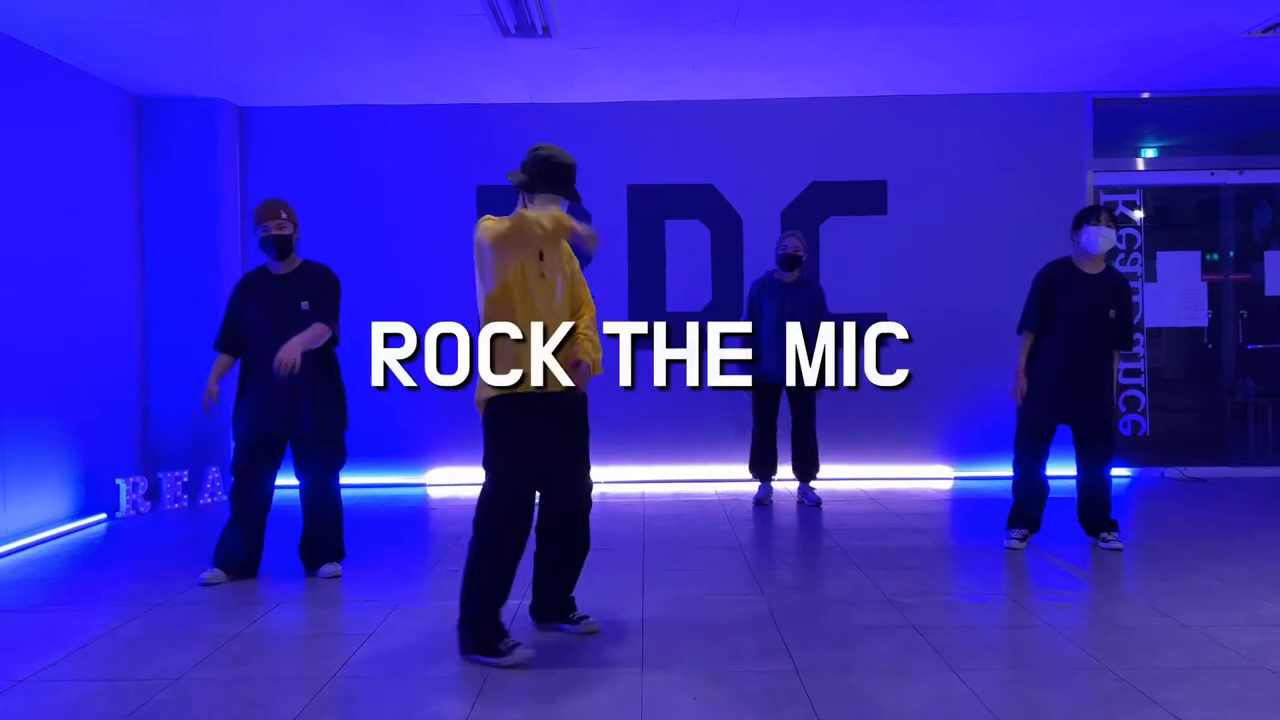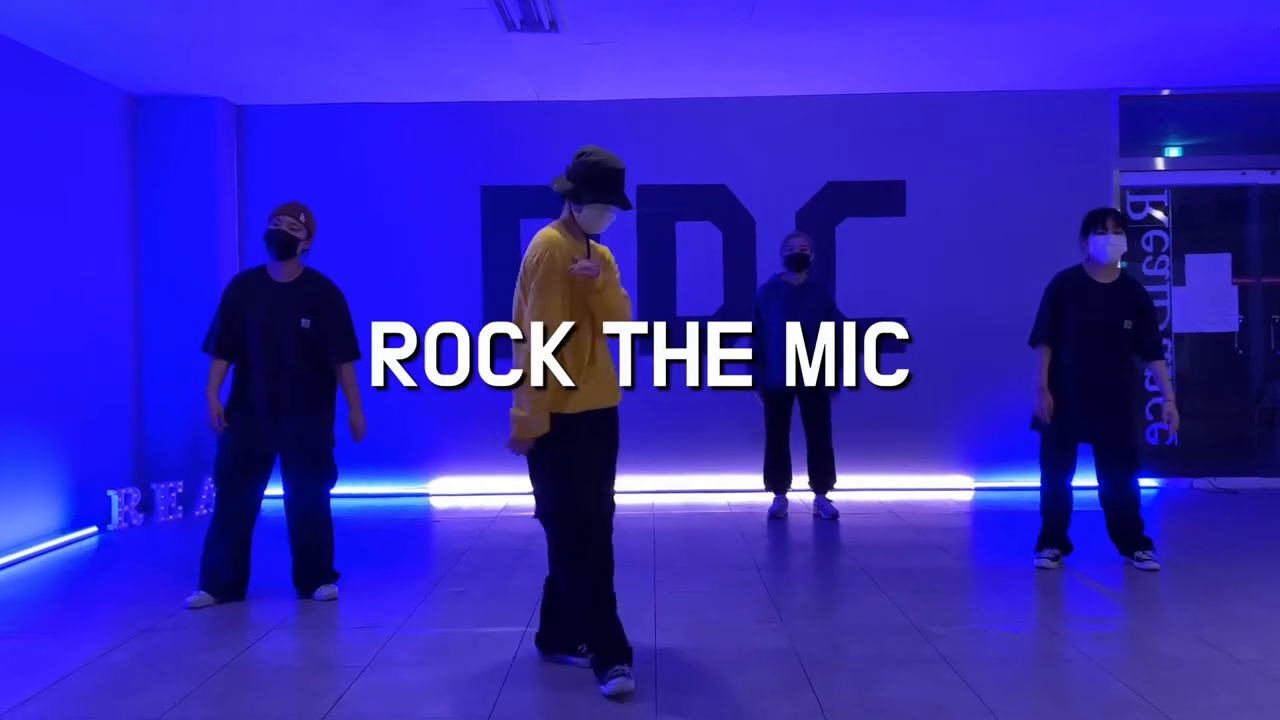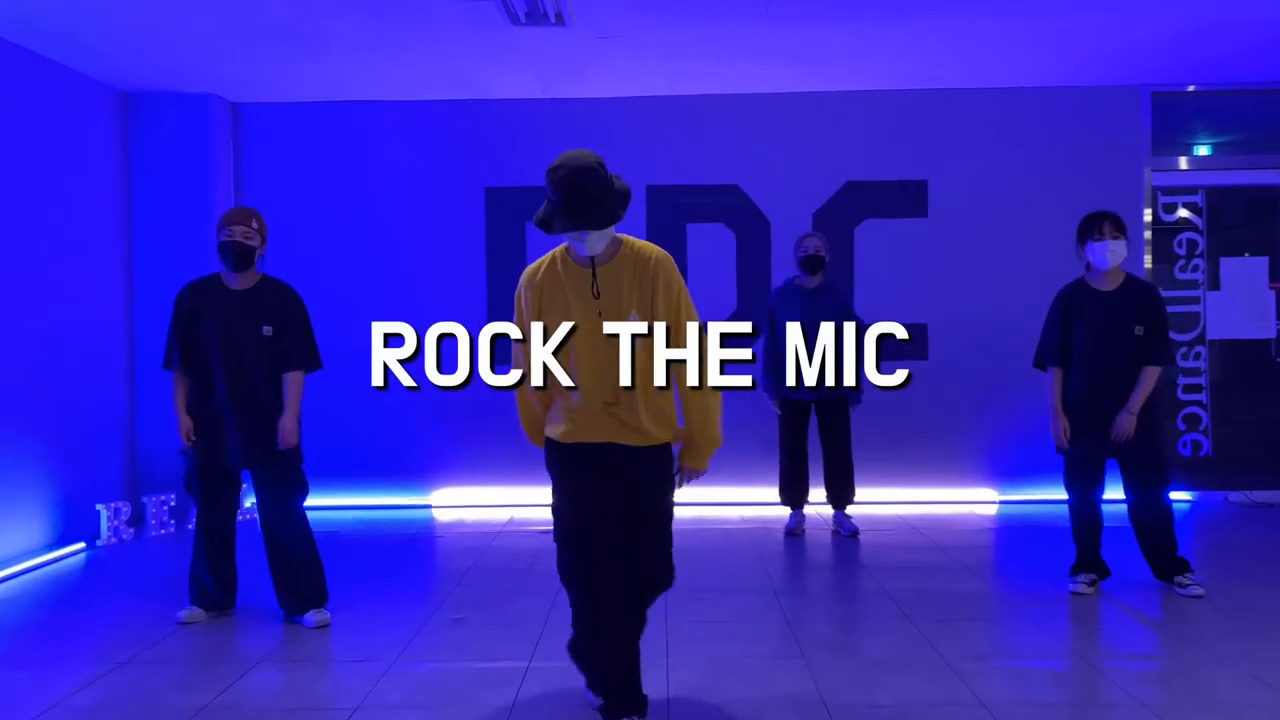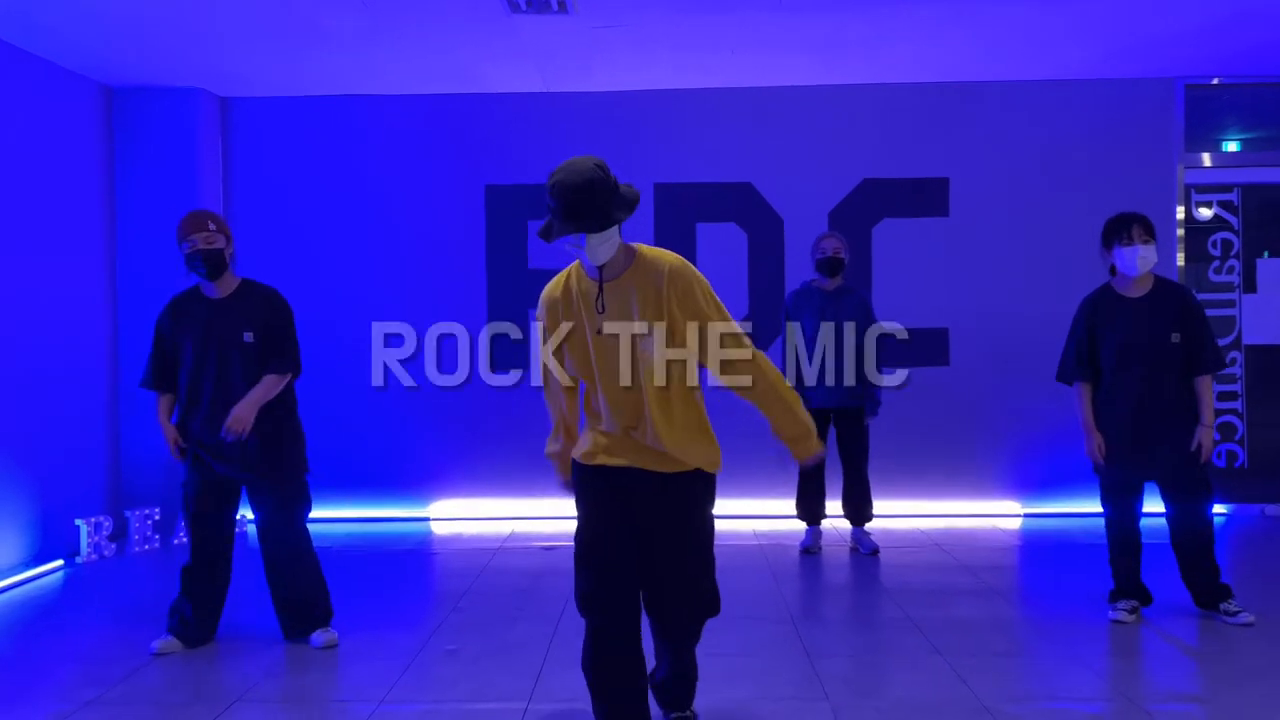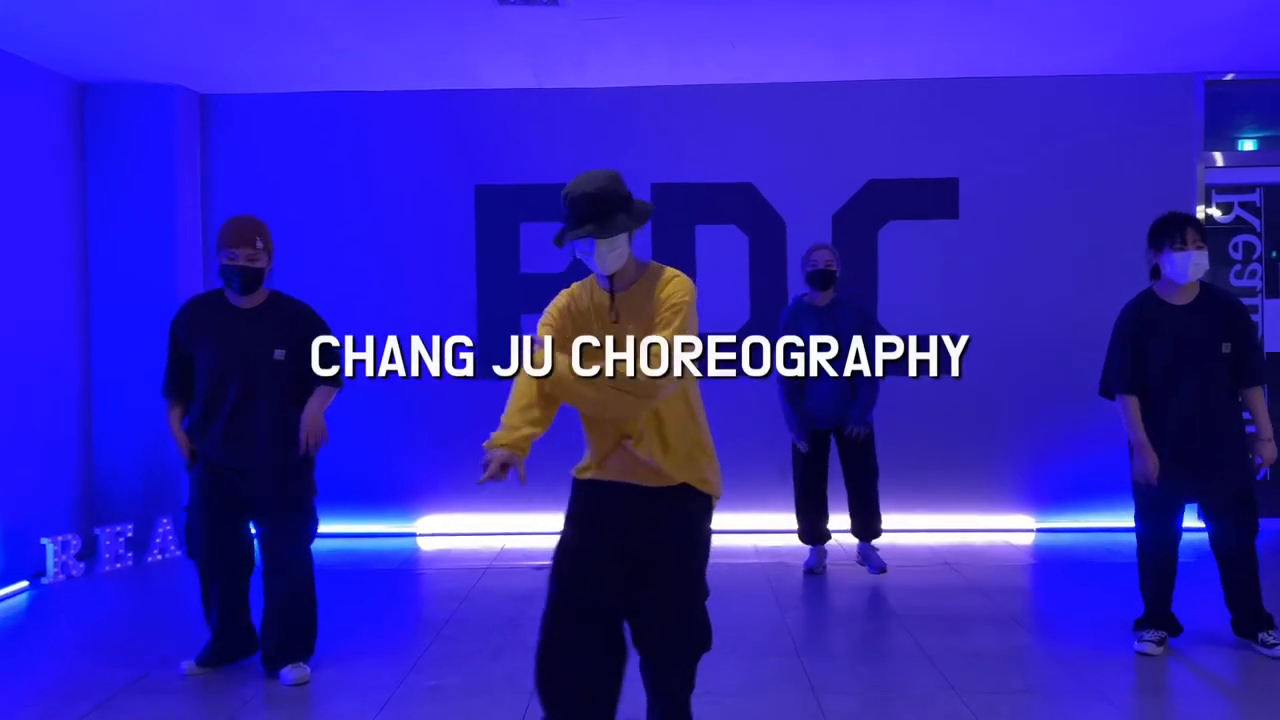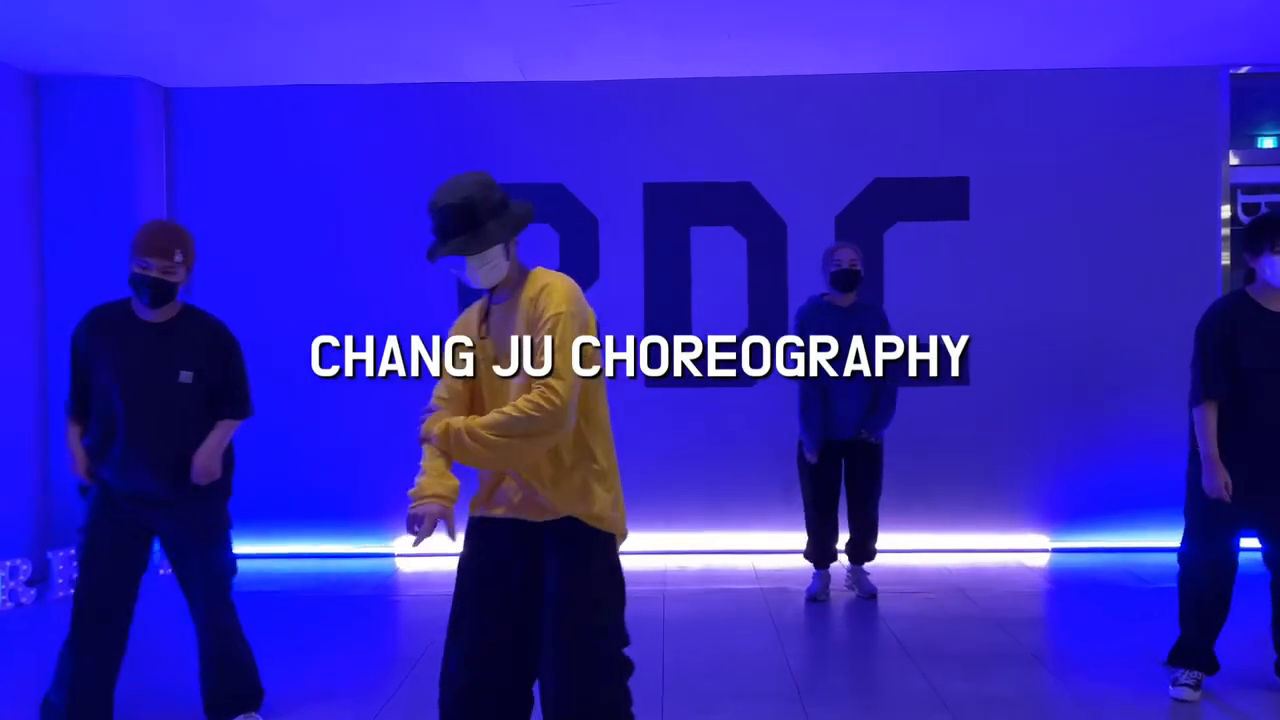
dt=0.5s
person 1, frame 1
left shoulder: (556, 251)
right shoulder: (495, 233)
left elbow: (584, 313)
right elbow: (505, 239)
left wrist: (586, 352)
left hip: (564, 395)
right hip: (513, 397)
left knee: (570, 508)
right knee: (505, 516)
person 1, frame 2
left shoulder: (600, 256)
right shoulder: (551, 247)
left elbow: (619, 320)
right elbow: (540, 339)
left wrist: (597, 282)
right wrist: (528, 418)
left hip: (596, 411)
right hip: (557, 420)
left knee: (587, 532)
right knee: (581, 537)
left ankle: (560, 636)
right ankle: (609, 652)
person 1, frame 3
left shoulder: (653, 266)
right shoulder: (537, 281)
left elbow: (691, 360)
right elbow: (532, 372)
left wrist: (698, 446)
right wrist: (544, 434)
left hip: (647, 446)
right hip: (575, 449)
left knee: (646, 574)
right knee: (591, 585)
left ankle: (601, 661)
person 1, frame 4
left shoulder: (672, 276)
right shoulder: (558, 296)
left elbow: (738, 357)
left wrist: (797, 430)
right wrist: (563, 454)
left hip: (680, 467)
right hip: (602, 471)
left knee: (680, 607)
right knee: (608, 623)
person 1, frame 5
left shoulder: (672, 289)
right shoulder: (568, 305)
left elbow: (647, 380)
right elbow: (534, 376)
left wrist: (560, 369)
right wrist: (511, 439)
left hip: (675, 485)
right hip: (602, 483)
left knee: (668, 642)
right knee: (569, 640)
person 1, frame 6
left shoulder: (556, 297)
right shoulder: (466, 327)
left elbow: (553, 409)
right elbow: (444, 416)
left wrist: (455, 433)
right wrist: (434, 489)
left hip: (573, 515)
right hip: (498, 520)
person 2, frame 1
left shoulder: (321, 278)
right shoulder: (248, 287)
left elbow: (325, 328)
right elbow: (230, 344)
left wrist: (296, 344)
right wrist: (214, 378)
left hip: (314, 399)
right hip: (260, 401)
left knee: (320, 480)
right knee: (249, 482)
person 2, frame 2
left shoulder: (323, 293)
right shoulder: (242, 287)
left elbow: (341, 358)
right elbow: (223, 348)
left wrist: (355, 409)
right wrist: (213, 395)
left hip: (306, 414)
right hip: (249, 411)
left knee: (308, 498)
right knee: (234, 496)
left ankle: (317, 578)
right ankle: (220, 584)
person 2, frame 3
left shoulder: (284, 299)
right shoulder: (193, 297)
left elbow: (295, 366)
right elbow: (181, 364)
left wrist: (290, 417)
right wrist: (181, 411)
left hip: (270, 426)
right hip: (211, 424)
left knee: (284, 511)
right knee: (212, 511)
left ankle: (306, 601)
right ankle: (210, 598)
person 2, frame 4
left shoulder: (267, 303)
right shoulder: (177, 312)
left elbow: (283, 370)
right elbow: (165, 378)
left wrist: (251, 404)
right wrist: (165, 420)
left hip: (270, 439)
right hip: (204, 440)
left knee: (285, 529)
right knee: (205, 535)
left ankle: (310, 620)
right ankle: (191, 627)
person 2, frame 5
left shoulder: (298, 318)
right shoulder: (194, 316)
left elbow: (329, 377)
right elbow: (178, 386)
left wrist: (316, 410)
right wrist: (179, 431)
left hip: (281, 461)
right hip: (214, 459)
left knee: (288, 555)
right knee: (213, 553)
left ankle: (288, 653)
right ankle: (228, 643)
person 2, frame 6
left shoulder: (211, 337)
right shoulder: (97, 327)
left elbow: (234, 409)
right elbow: (78, 400)
left wrist: (214, 446)
right wrist: (77, 446)
left hip: (190, 491)
right hip: (116, 487)
left knee: (210, 596)
right knee: (97, 599)
person 3, frame 1
left shoulder: (1117, 285)
right shoulder: (1053, 275)
left elbow: (1119, 343)
right elbow: (1030, 327)
left wrist: (1112, 385)
right wrist: (1020, 371)
left hip: (1094, 385)
right hip: (1045, 381)
left knee: (1097, 457)
right knee: (1030, 453)
left ankle: (1099, 524)
right ankle: (1022, 523)
person 3, frame 2
left shoulder: (1134, 293)
right shoulder: (1064, 285)
left elbow: (1152, 350)
right elbow: (1045, 341)
left wrist: (1168, 397)
right wrist: (1042, 388)
left hip: (1114, 399)
right hip: (1064, 396)
left knee: (1120, 473)
right knee: (1056, 473)
left ankle: (1133, 543)
right ankle: (1052, 543)
person 3, frame 3
left shoulder: (1146, 296)
right shoulder: (1069, 299)
left elbow: (1154, 361)
right elbow: (1055, 362)
left wrist: (1132, 409)
right wrist: (1057, 412)
left hip: (1134, 414)
right hip: (1082, 416)
left knee: (1150, 492)
right knee: (1083, 494)
left ankle: (1172, 567)
right ankle: (1088, 567)
person 3, frame 4
left shoulder: (1179, 300)
right shoulder: (1095, 307)
left elbow: (1202, 368)
right elbow: (1081, 375)
left wrist: (1206, 423)
right wrist: (1089, 429)
left hip: (1176, 429)
right hip: (1117, 432)
left knee: (1191, 512)
right knee: (1120, 515)
left ankle: (1213, 594)
right ankle: (1128, 593)
person 3, frame 5
left shoulder: (1227, 309)
right shoulder: (1137, 315)
right elbow: (1123, 389)
right wrist: (1140, 447)
left hip: (1224, 447)
right hip: (1161, 453)
left knee: (1237, 535)
right knee: (1156, 537)
right ankle: (1156, 622)
person 3, frame 6
right shoulder: (1225, 317)
right elbow: (1206, 396)
right wrist: (1211, 462)
right hip: (1228, 468)
right knee: (1208, 563)
right ankle: (1192, 660)
person 4, frame 1
left shoulder: (813, 290)
right shoulder: (760, 288)
left elbow: (822, 334)
right elbow: (750, 333)
right hip: (766, 375)
left knee: (804, 429)
right knee: (763, 430)
person 4, frame 2
left shoulder: (821, 294)
right shoulder: (767, 292)
left elbow: (834, 338)
right elbow: (757, 338)
right wrist: (758, 380)
right hip: (776, 381)
left knee: (819, 438)
right knee: (776, 439)
left ankle: (821, 496)
right ankle: (779, 496)
person 4, frame 3
left shoulder: (838, 298)
right shoulder: (781, 296)
right elbow: (772, 346)
left wrist: (853, 392)
right wrist: (772, 389)
left hip: (832, 390)
right hip: (792, 390)
left knee: (838, 452)
right knee: (792, 453)
left ankle: (840, 512)
right ankle: (796, 512)
person 4, frame 4
left shoulder: (858, 302)
right shoulder: (797, 300)
right elbow: (789, 354)
left wrist: (871, 401)
left hip: (850, 400)
right hip: (811, 400)
left knee: (856, 466)
right knee: (810, 467)
left ankle: (859, 529)
right ankle: (813, 528)
person 4, frame 5
left shoulder: (856, 313)
right shoulder: (793, 316)
right elbow: (788, 377)
left wrist: (859, 413)
right wrist: (797, 426)
left hip: (853, 418)
right hip: (809, 421)
left knee: (863, 482)
right knee: (809, 486)
left ankle: (867, 545)
right ankle: (817, 548)
person 4, frame 6
left shoulder: (875, 318)
right shoulder: (809, 315)
left elbow: (889, 375)
right elbow: (805, 379)
left wrist: (878, 422)
right wrist: (812, 434)
left hip: (864, 431)
right hip: (821, 433)
left knee: (865, 503)
right knee: (820, 503)
left ankle: (857, 568)
right ankle: (821, 571)
